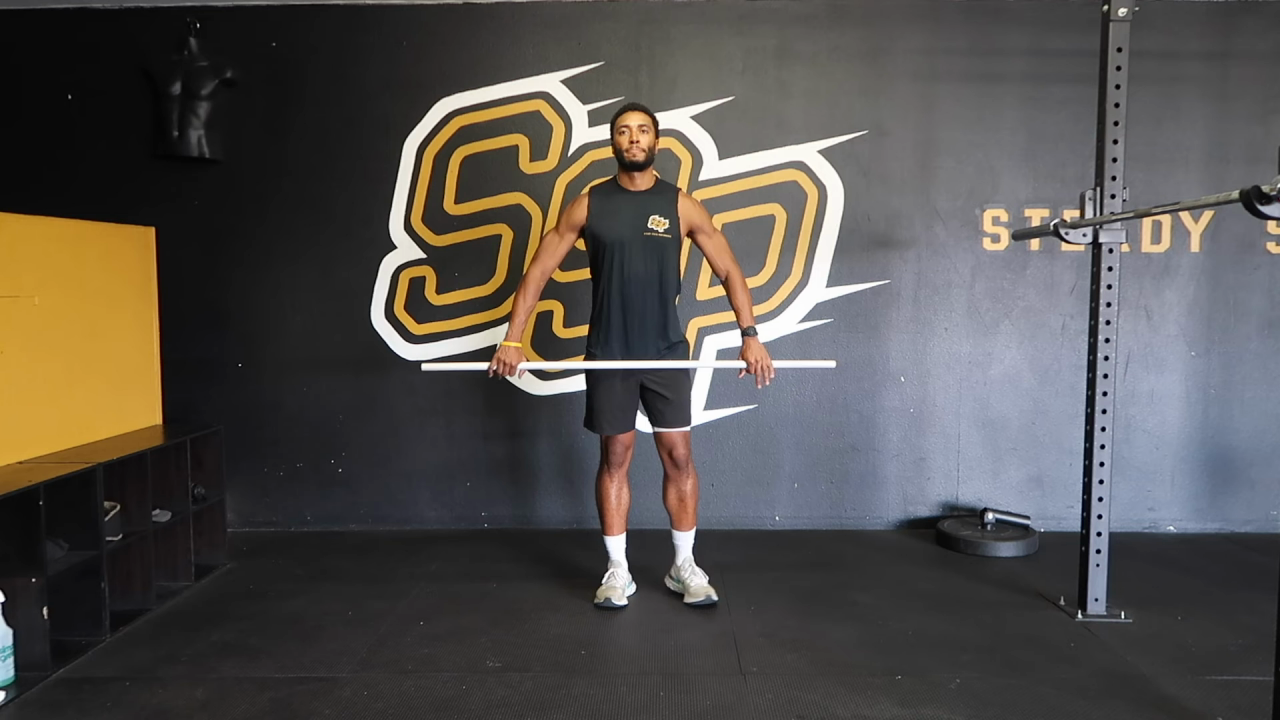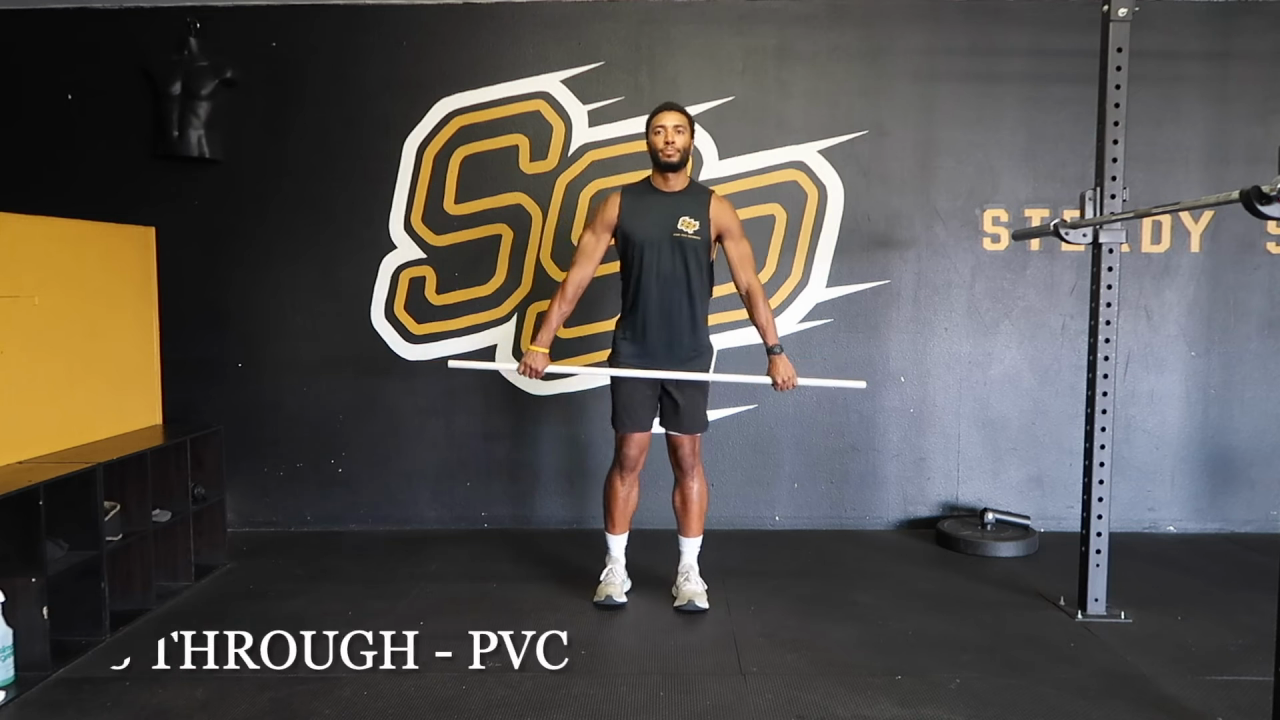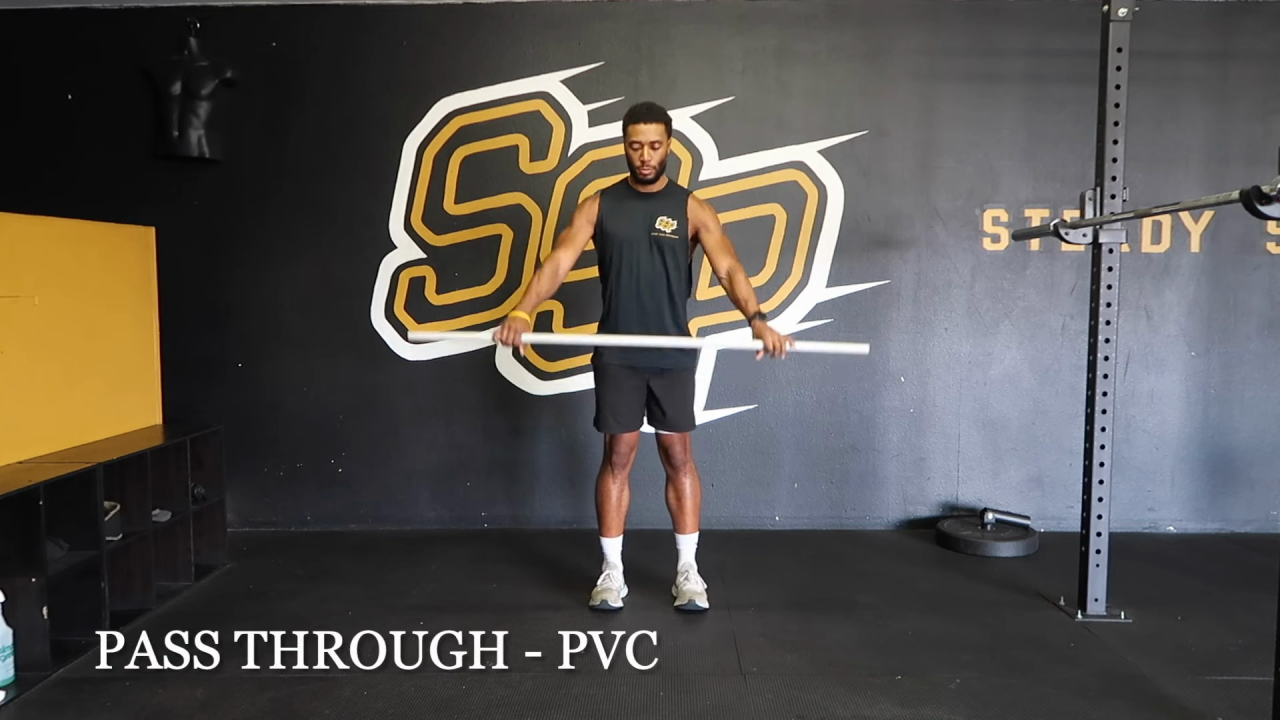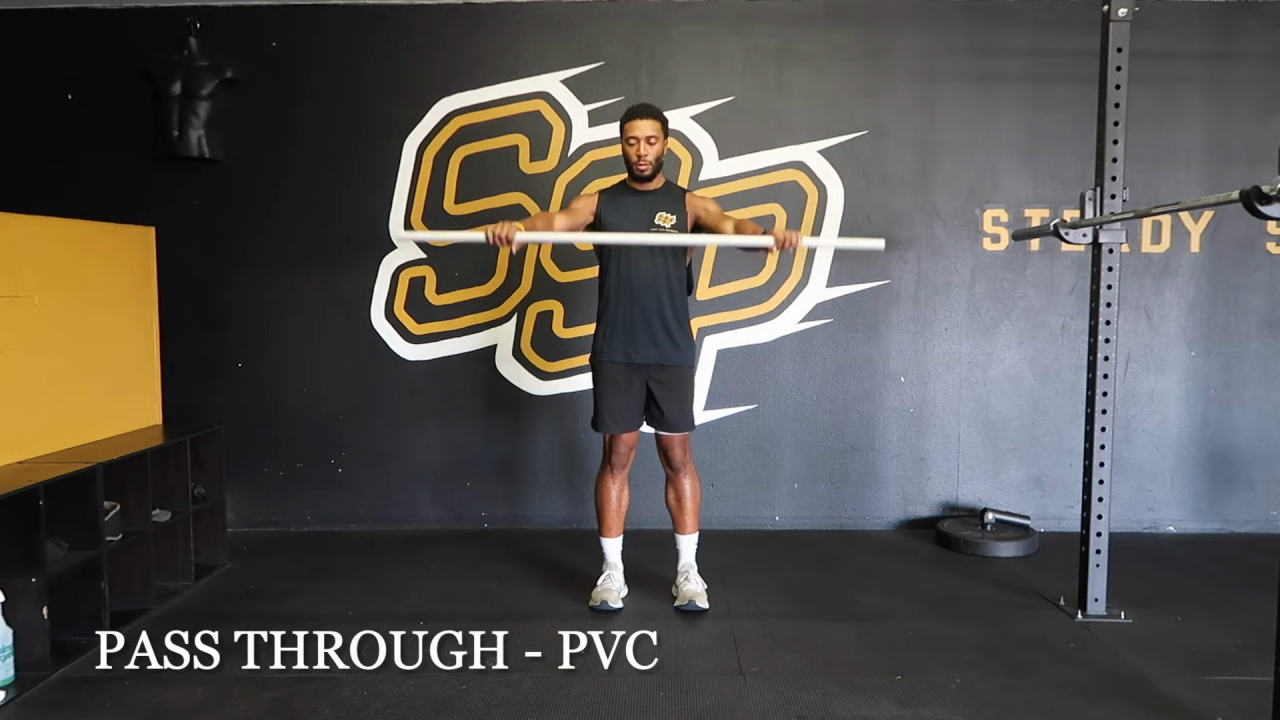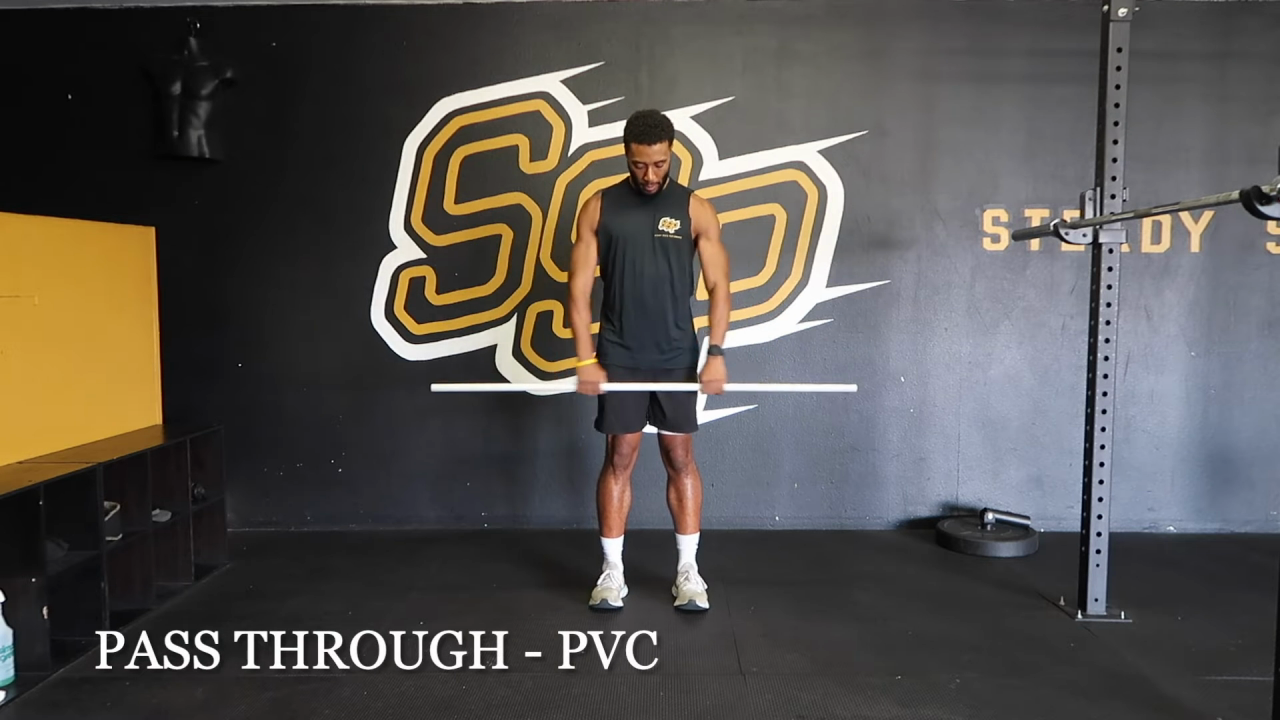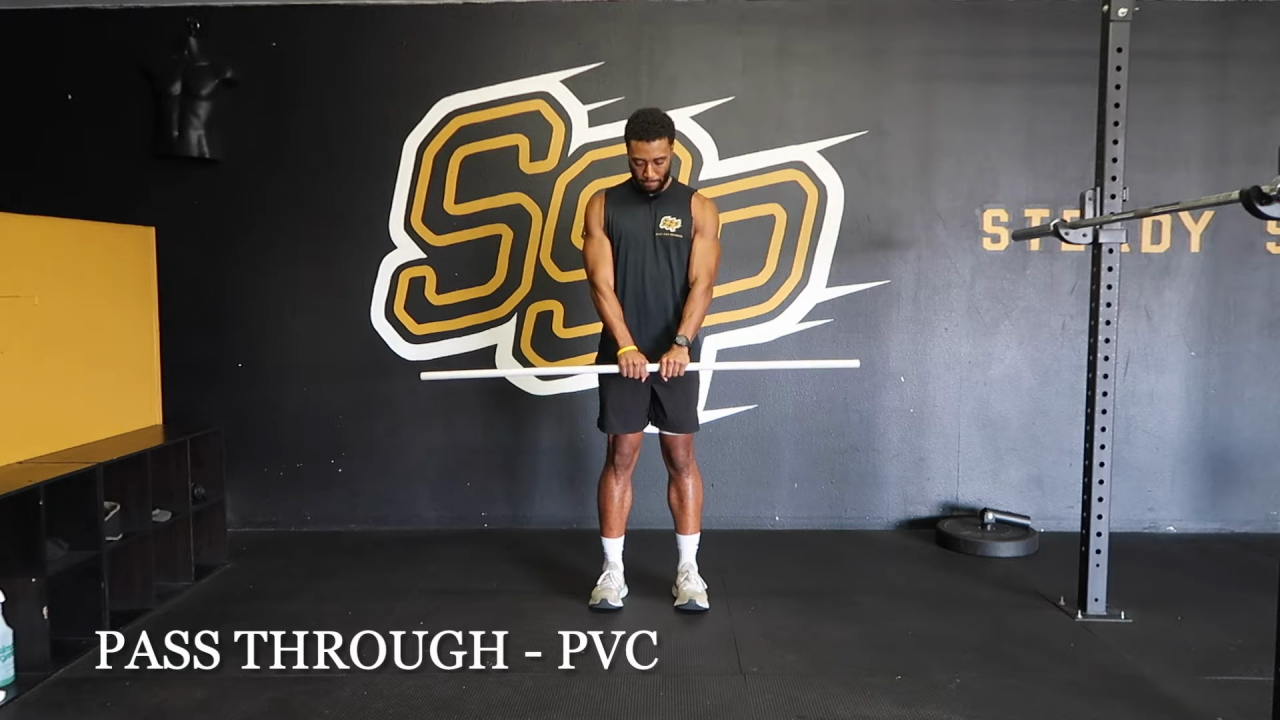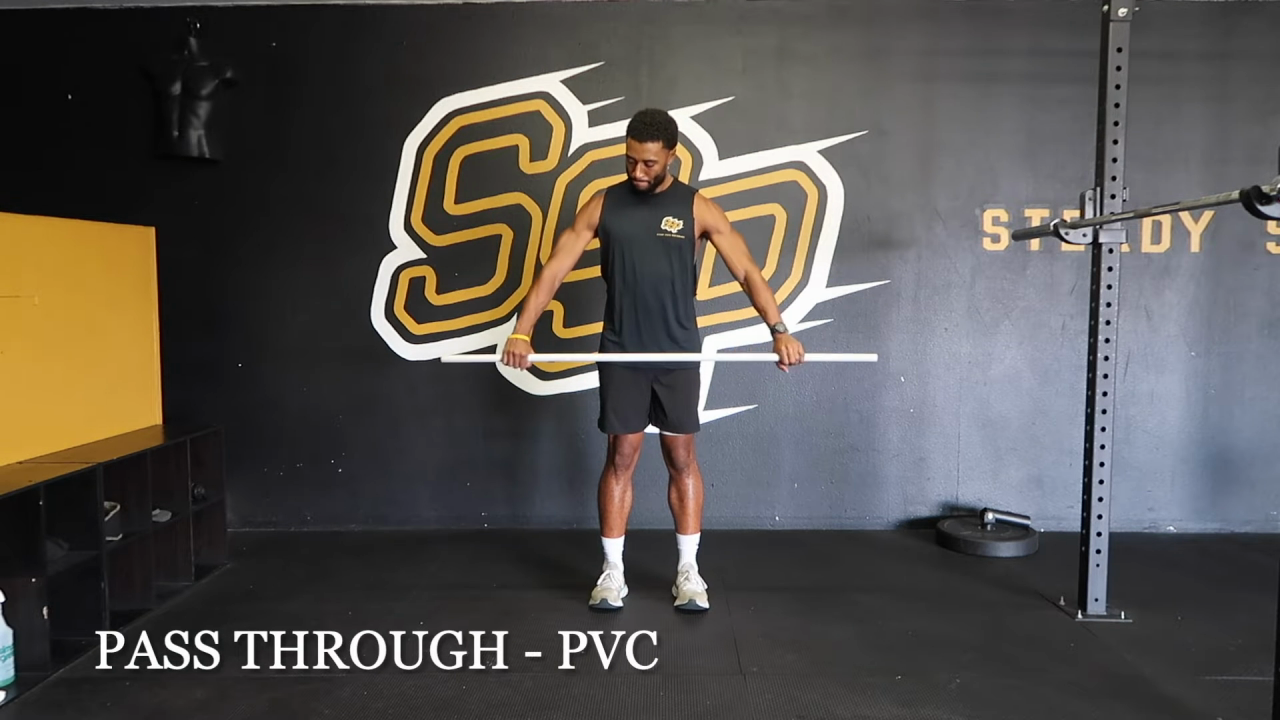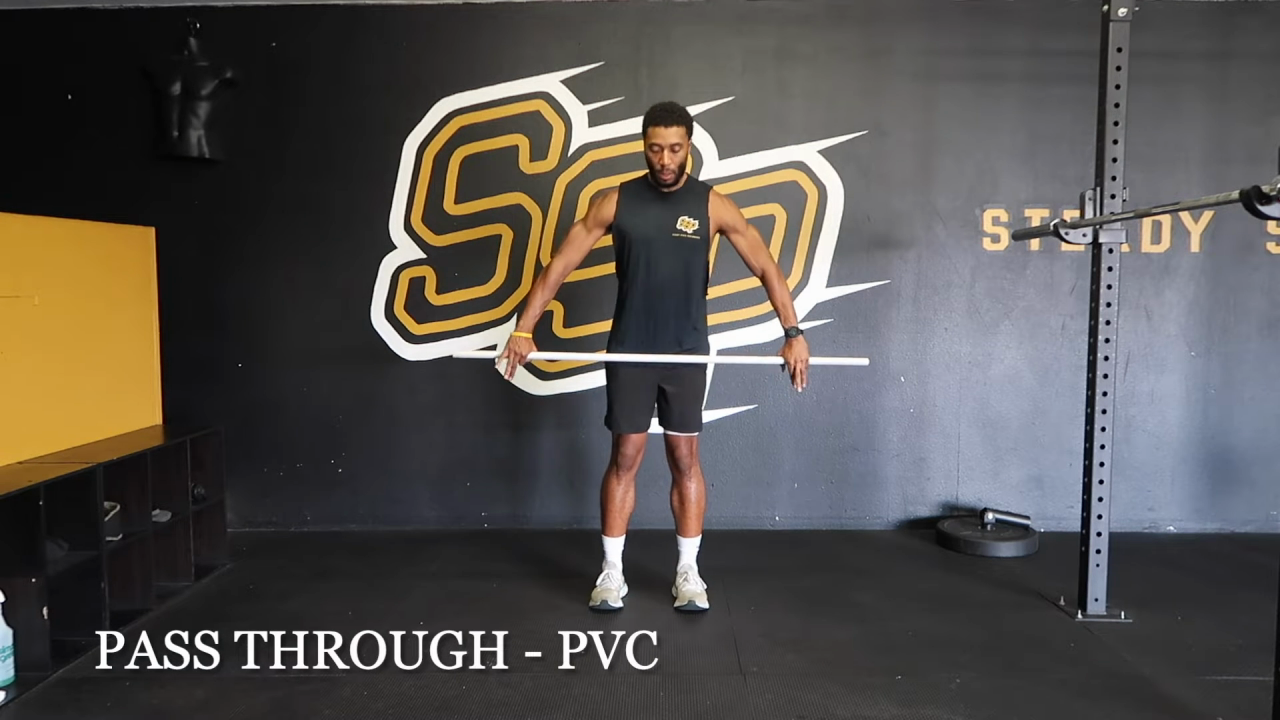
dt=0.7s
person 1, frame 1
left shoulder: (682, 205)
right shoulder: (587, 205)
left elbow: (729, 270)
right elbow: (538, 271)
left wrist: (750, 335)
right wrist: (512, 339)
left hip: (666, 352)
right hip: (609, 354)
left knee: (678, 455)
right knee: (614, 458)
left ankle: (685, 566)
right ankle: (617, 570)
person 1, frame 2
left shoulder: (715, 208)
right shoulder: (619, 203)
left elbow: (749, 284)
right elbow: (576, 277)
left wrist: (775, 351)
right wrist: (541, 343)
left hip: (689, 355)
right hip: (633, 353)
left knee: (687, 459)
right knee: (628, 458)
left ankle: (688, 571)
right ankle: (615, 568)
person 1, frame 3
left shoulder: (692, 208)
right shoulder: (598, 205)
left elbow: (727, 265)
right elbow: (558, 260)
left wrist: (758, 318)
right wrist: (523, 311)
left hip: (673, 354)
right hip: (616, 354)
left knee: (679, 457)
right knee: (617, 458)
left ankle: (687, 571)
right ankle: (612, 571)
person 1, frame 4
left shoulder: (691, 204)
right shoulder: (598, 202)
left elbow: (731, 226)
right elbow: (555, 221)
left wrist: (768, 232)
right wrist: (518, 226)
left hip: (672, 353)
right hip: (615, 353)
left knee: (678, 458)
right knee: (616, 458)
left ankle: (687, 571)
right ankle: (612, 572)
person 1, frame 5
left shoulder: (696, 208)
right shoulder: (599, 207)
left elbow: (718, 286)
right elbow: (580, 287)
left wrist: (715, 353)
right wrist: (585, 357)
left hip: (677, 358)
right hip: (619, 359)
left knee: (680, 458)
right knee: (618, 458)
left ankle: (687, 570)
right ankle: (612, 571)
person 1, frame 6
left shoulder: (698, 207)
right shoulder: (603, 206)
left elbow: (701, 284)
right elbow: (602, 284)
left wrist: (681, 343)
right wrist: (627, 347)
left hip: (676, 354)
right hip: (622, 354)
left knee: (681, 458)
right knee: (620, 458)
left ankle: (688, 570)
right ankle: (612, 571)
person 1, frame 7
left shoulder: (697, 207)
right shoulder: (602, 205)
left elbow: (747, 271)
right elbow: (555, 269)
left wrist: (779, 331)
right wrist: (522, 331)
left hip: (678, 355)
right hip: (621, 354)
left knee: (682, 458)
right knee: (620, 458)
left ankle: (688, 570)
right ankle: (612, 571)
person 1, frame 8
left shoulder: (713, 205)
right shoulder: (616, 201)
left elbow: (766, 268)
right elbow: (560, 265)
left wrist: (794, 333)
right wrist: (524, 329)
left hip: (686, 353)
right hip: (630, 353)
left knee: (685, 460)
right knee: (624, 458)
left ankle: (688, 572)
right ankle: (612, 572)
